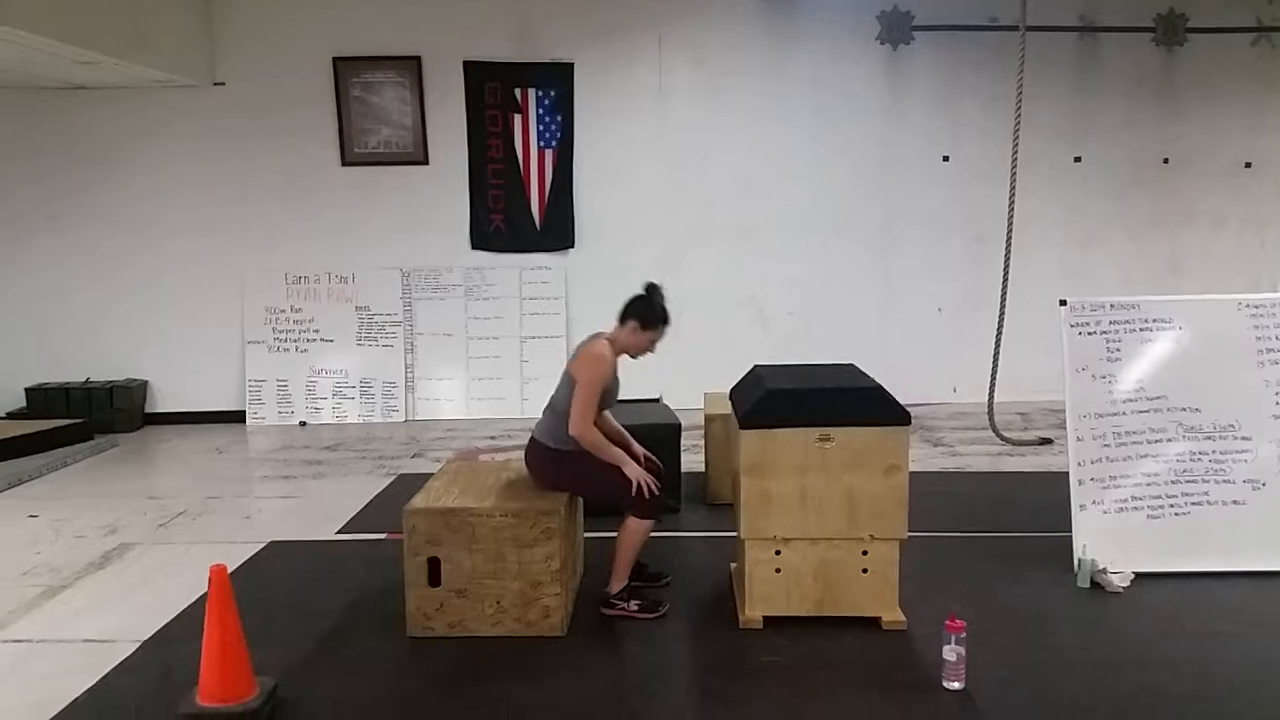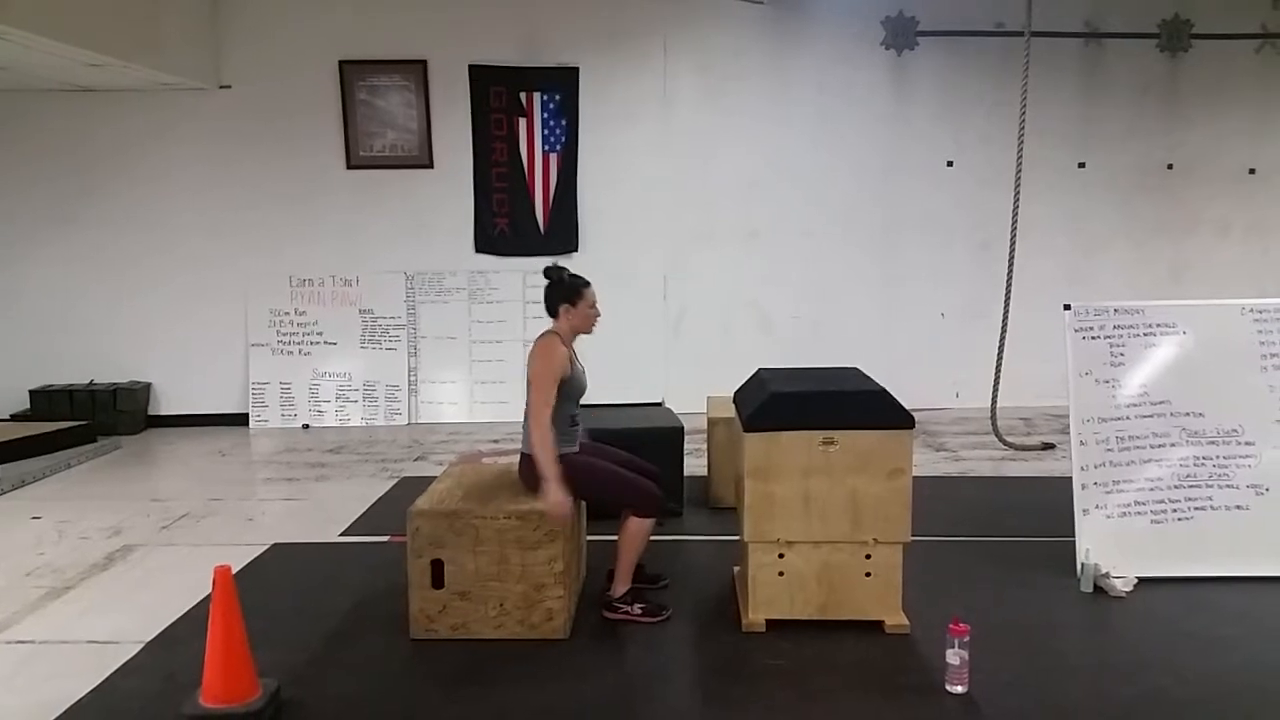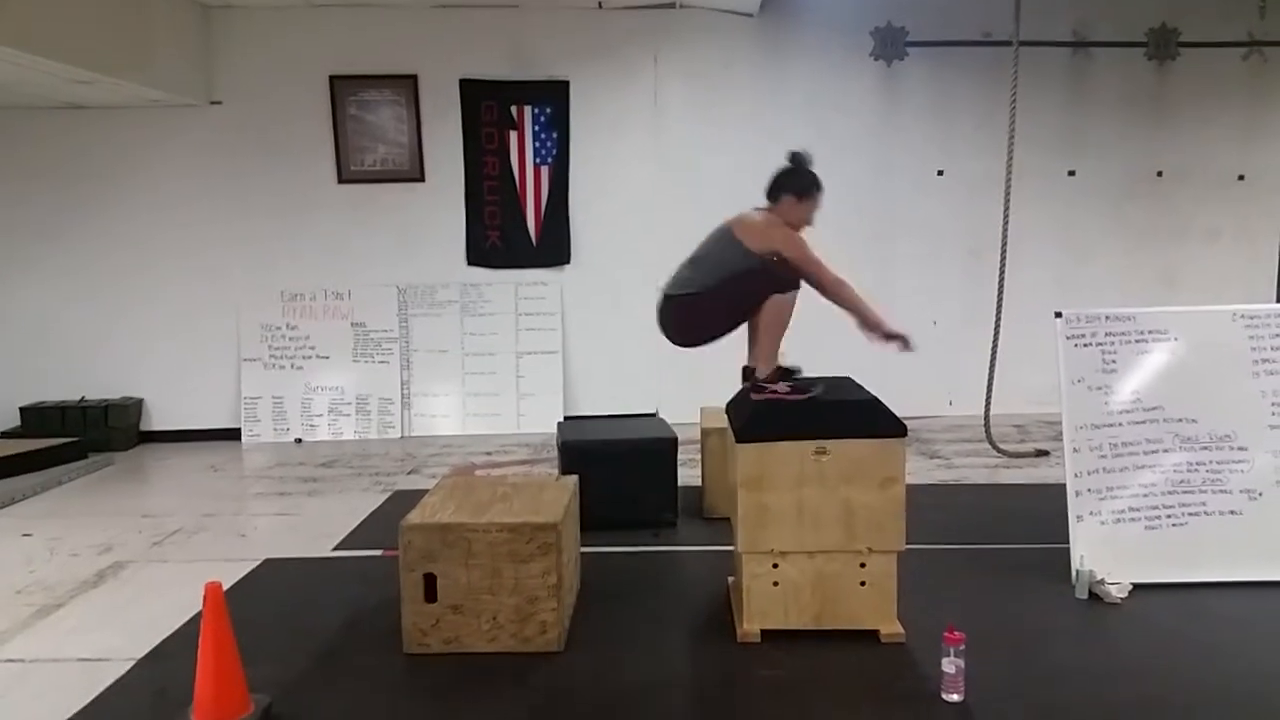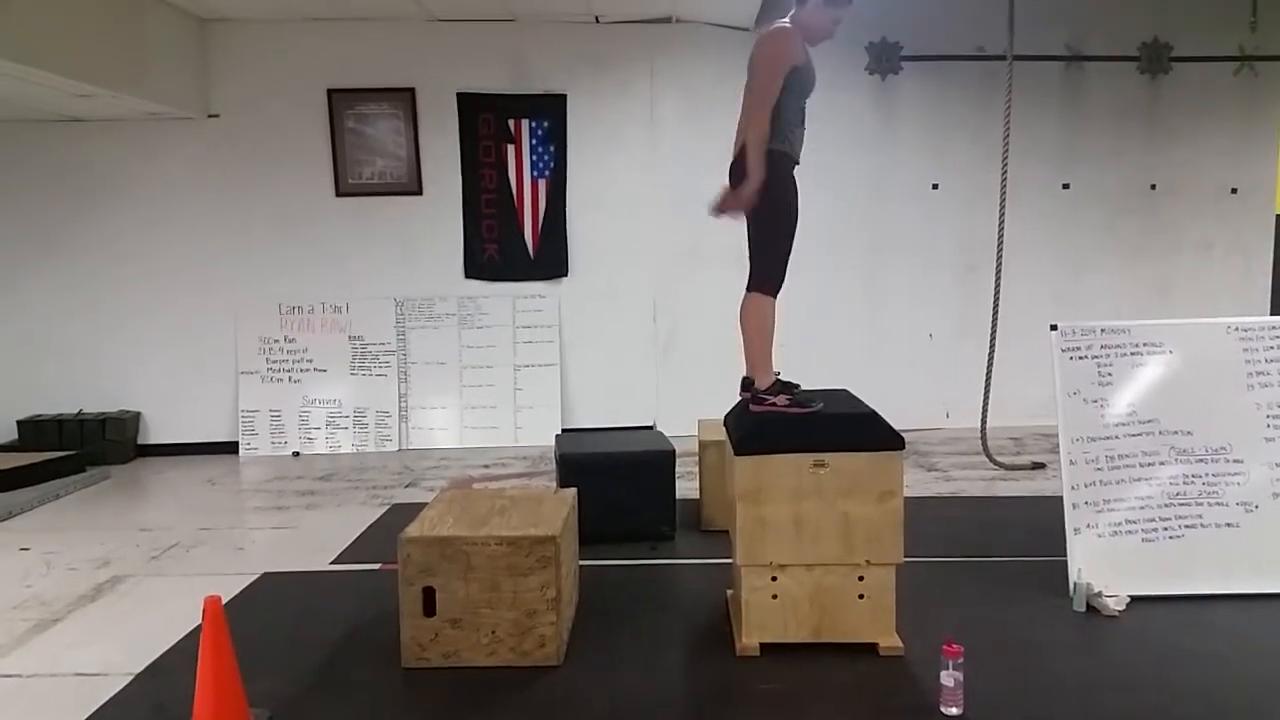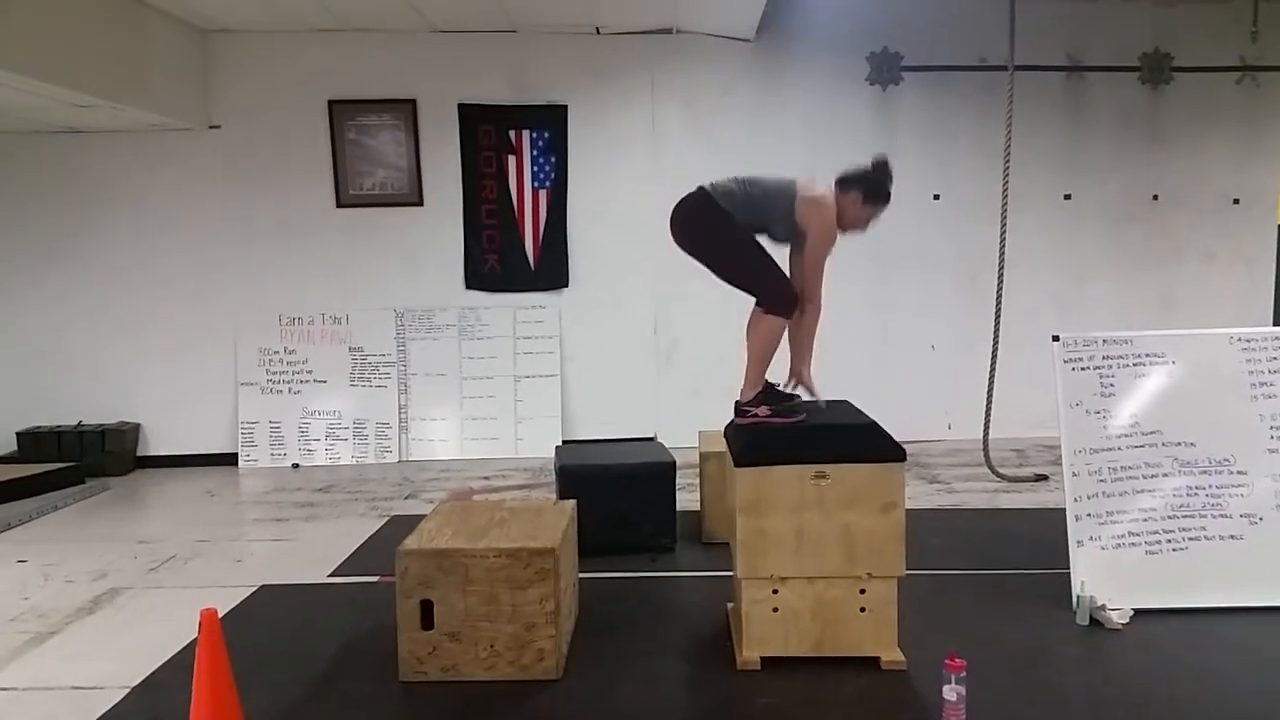
dt=1s
person 1, frame 1
left shoulder: (604, 345)
right shoulder: (600, 357)
right elbow: (580, 428)
left wrist: (630, 445)
right wrist: (624, 462)
left hip: (560, 448)
right hip: (552, 456)
left knee: (651, 474)
right knee: (647, 498)
left ankle: (627, 565)
right ankle: (616, 595)
person 1, frame 2
left shoulder: (562, 345)
right shoulder: (551, 351)
right elbow: (540, 420)
left wrist: (595, 452)
right wrist: (552, 482)
left hip: (567, 450)
right hip: (550, 461)
left knee: (648, 476)
right knee: (648, 499)
left ankle: (626, 567)
right ankle: (619, 597)
person 1, frame 3
left shoulder: (760, 225)
right shoulder: (776, 233)
left elbow: (818, 279)
right elbow: (828, 283)
left wrist: (864, 318)
right wrist: (878, 324)
left hip: (686, 307)
right hip: (684, 315)
right knee: (783, 276)
left ankle: (759, 368)
right ankle: (764, 376)
person 1, frame 4
left shoulder: (791, 42)
right shoulder: (783, 38)
right elbow: (757, 110)
left wrist: (744, 182)
right wrist: (752, 178)
left hip: (768, 171)
right hip: (767, 170)
left knee: (766, 279)
right knee: (766, 279)
left ankle: (757, 378)
right ankle: (763, 388)
person 1, frame 5
left shoulder: (813, 205)
right shoulder: (824, 215)
left elbow: (799, 288)
right elbow: (810, 299)
left wrist: (796, 361)
right wrist: (803, 367)
left hip: (699, 215)
right hip: (702, 218)
left knee: (774, 296)
right knee: (780, 298)
left ankle: (755, 388)
right ankle: (750, 401)
